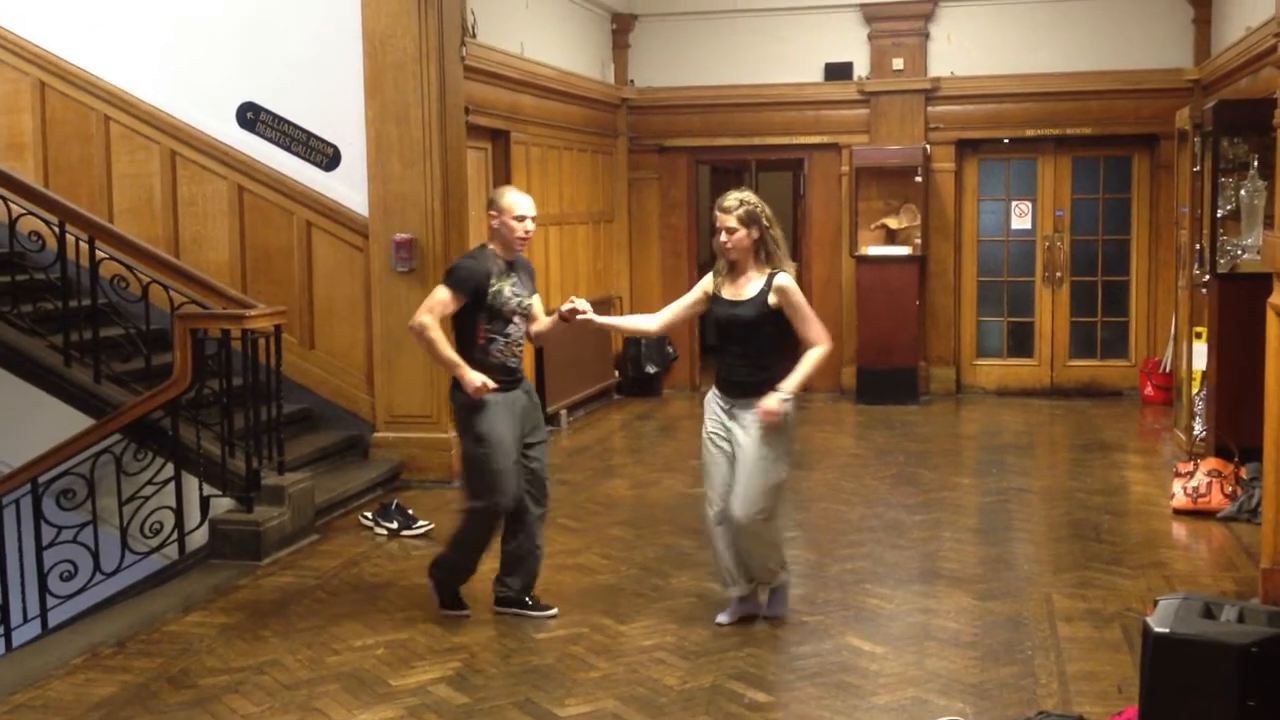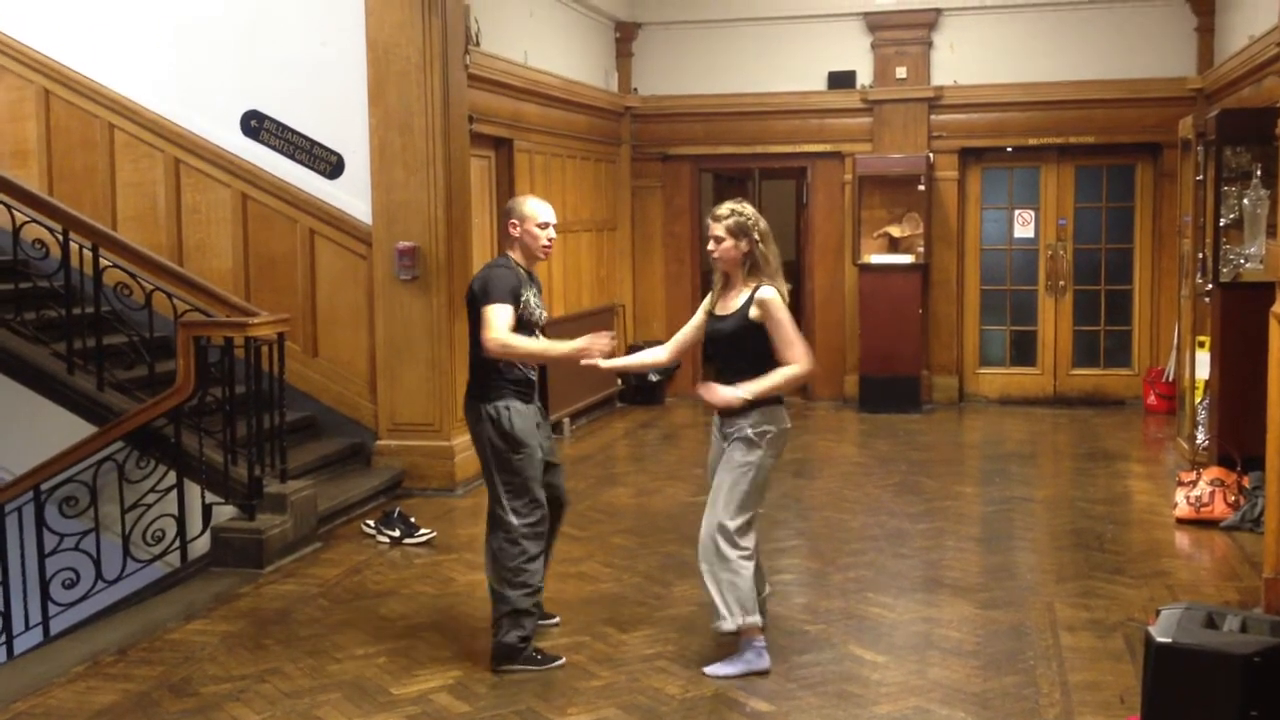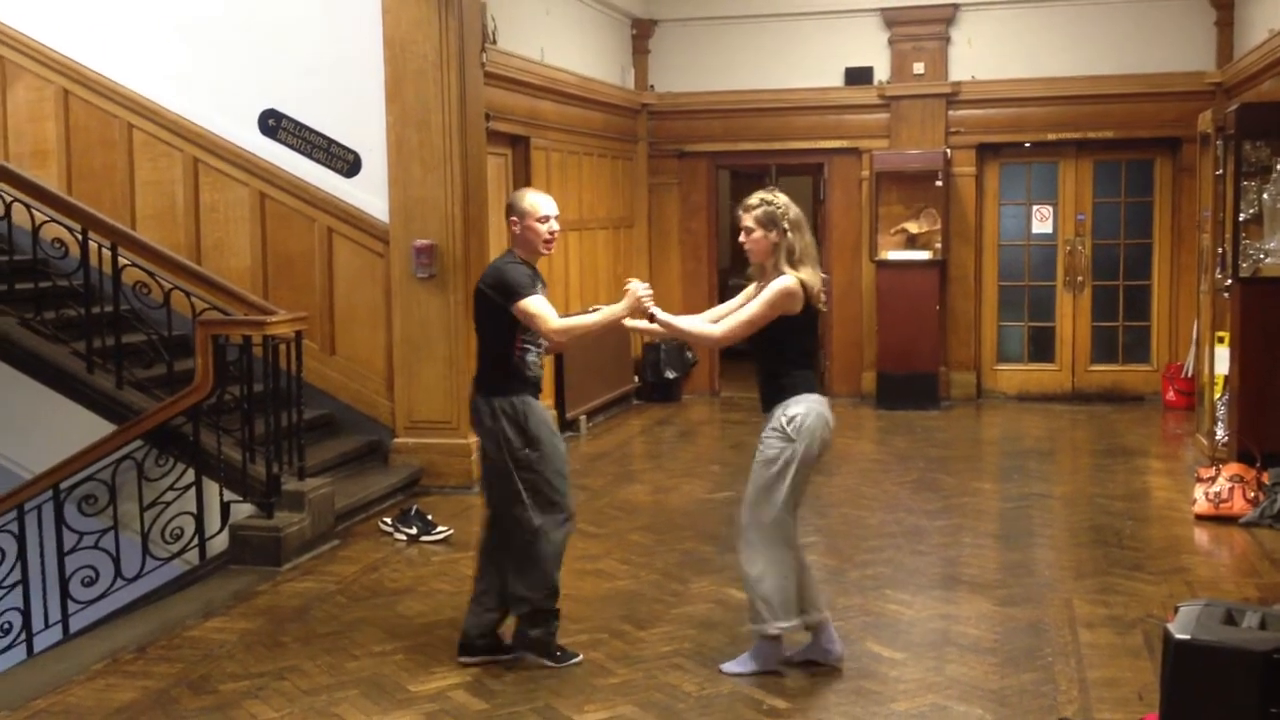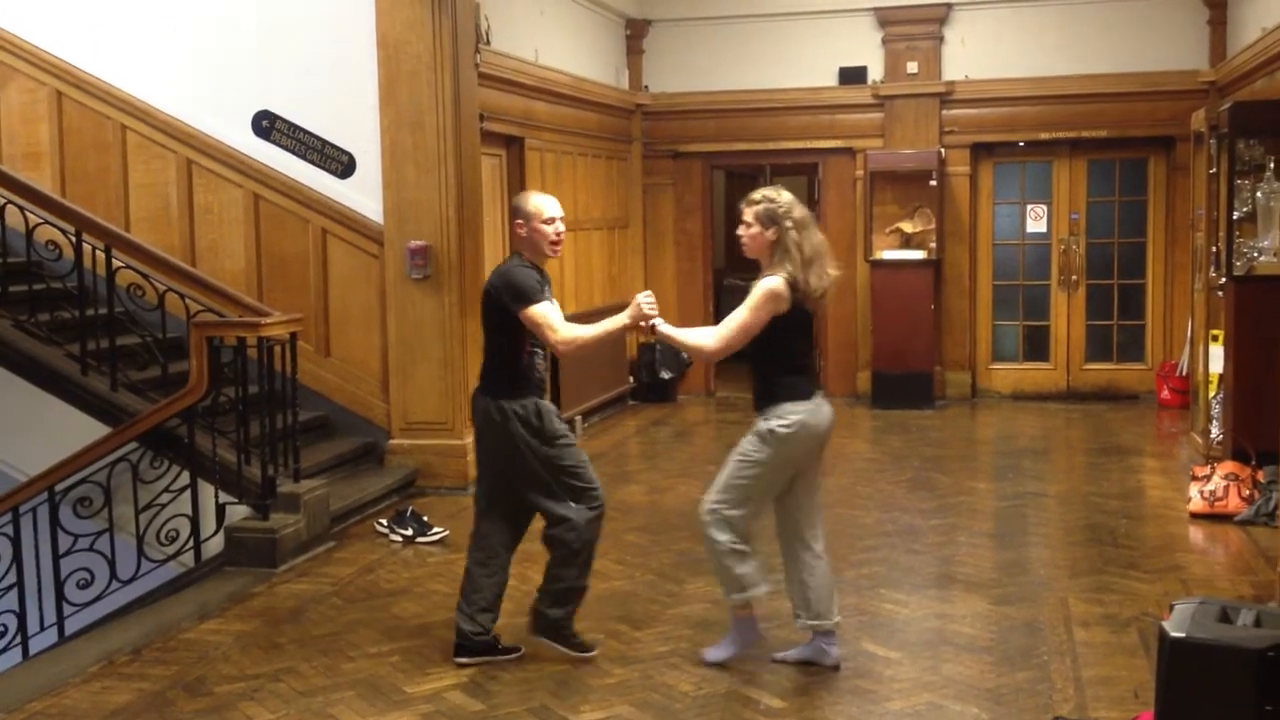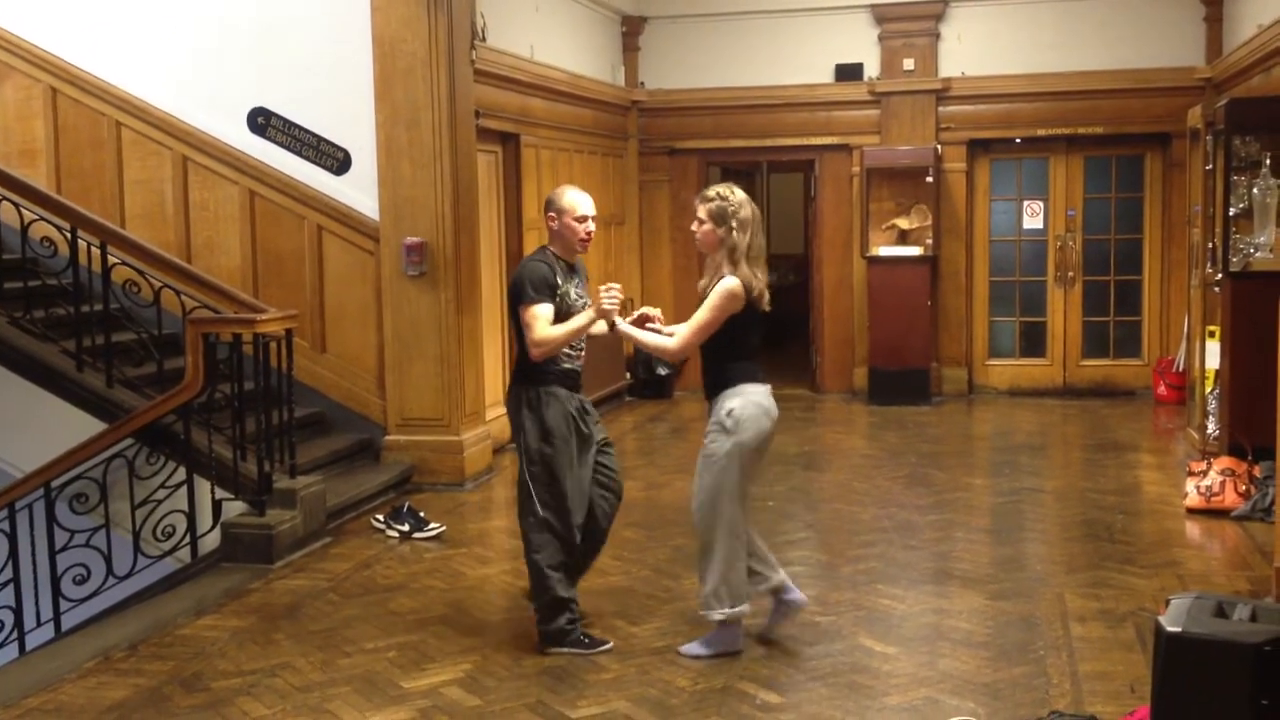
dt=0.4s
person 1, frame 1
left shoulder: (779, 283)
right shoulder: (715, 281)
left elbow: (821, 345)
right elbow: (659, 323)
left wrist: (783, 393)
right wrist: (602, 319)
left hip: (765, 408)
right hip: (721, 406)
left knee: (748, 511)
right knee: (720, 510)
left ankle: (776, 582)
right ankle: (744, 593)
person 1, frame 2
left shoulder: (765, 297)
right shoulder: (717, 297)
left elbow: (799, 365)
right elbow: (669, 351)
left wrist: (740, 393)
right wrist: (608, 363)
left hip: (756, 425)
right hip: (728, 424)
left knee: (723, 530)
right knee: (732, 524)
left ankle: (751, 647)
right ankle: (751, 601)
person 1, frame 3
left shoulder: (787, 286)
right shoulder: (765, 285)
left elbow: (717, 335)
right elbow: (706, 319)
left wrist: (656, 315)
right wrist: (644, 324)
left hip: (797, 417)
right hip: (787, 417)
left knee: (765, 531)
right knee: (769, 530)
left ankle: (770, 644)
right ankle: (821, 637)
person 1, frame 4
left shoulder: (773, 287)
right shoulder: (785, 283)
left elbow: (717, 348)
right elbow: (724, 330)
left wrist: (663, 329)
right wrist: (664, 327)
left hip: (787, 419)
right hip: (807, 412)
left knee: (719, 512)
right knee: (801, 531)
left ankle: (745, 623)
right ankle: (822, 638)
person 1, frame 5
left shoulder: (731, 285)
right shoulder: (728, 279)
left elbow: (677, 349)
right elbow: (701, 334)
left wrist: (625, 329)
right wrist: (662, 325)
left hip: (740, 405)
right hip: (743, 403)
left knee: (717, 516)
right knee: (721, 513)
left ankle: (726, 628)
right ankle: (781, 590)
person 2, frame 1
left shoulder: (524, 268)
right shoulder: (472, 269)
right elbow: (422, 322)
left wrist: (562, 315)
right wrist: (462, 372)
left hip: (519, 392)
right hip: (481, 398)
left knee: (533, 493)
right knee: (497, 496)
left ankle: (514, 589)
right ankle: (447, 576)
person 2, frame 2
left shoulder: (529, 279)
right shoulder: (498, 277)
right elbow: (495, 342)
left wrist: (578, 351)
right wrist: (572, 347)
left hip: (524, 405)
right hip: (499, 408)
left knee: (551, 504)
right knee: (520, 519)
left ankle: (526, 605)
right ankle: (512, 643)
person 2, frame 3
left shoulder: (528, 275)
right shoulder: (507, 275)
left elbow: (543, 337)
right elbow: (553, 329)
left wrist: (605, 318)
right wrist: (621, 309)
left hip: (516, 404)
right hip: (507, 407)
left knee: (513, 519)
right knee: (547, 515)
left ankle: (480, 636)
right ankle: (535, 634)
person 2, frame 4
left shoulder: (533, 276)
right shoulder: (516, 278)
left elbow: (558, 336)
right elbow: (561, 340)
left wrist: (621, 321)
right wrist: (625, 318)
left hip: (502, 406)
right hip: (516, 409)
left knee: (498, 521)
right knee: (583, 502)
left ankle: (474, 636)
right ankle: (554, 616)
person 2, frame 5
left shoulder: (575, 269)
right shoulder: (535, 273)
right elbow: (538, 345)
left wrist: (622, 322)
right wrist: (592, 314)
left hip: (569, 396)
right hip: (540, 399)
left knee: (603, 493)
right knee: (552, 511)
left ankle: (554, 590)
right ankle: (558, 627)
